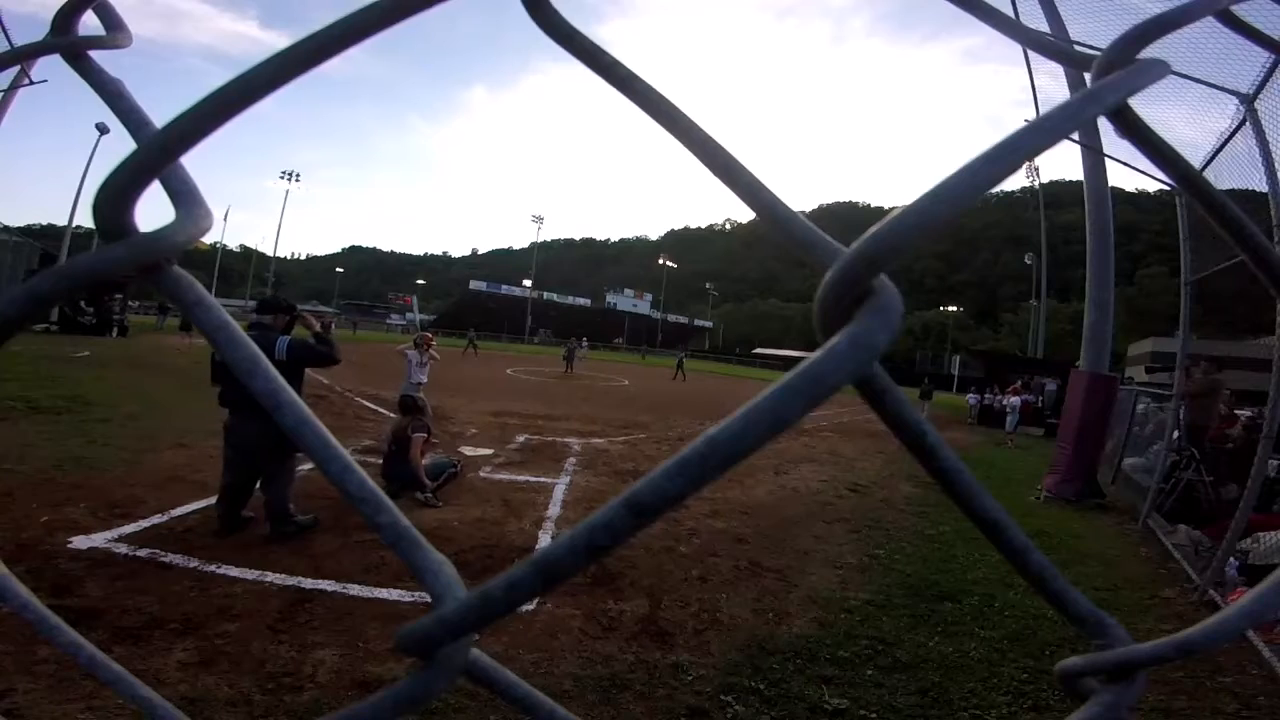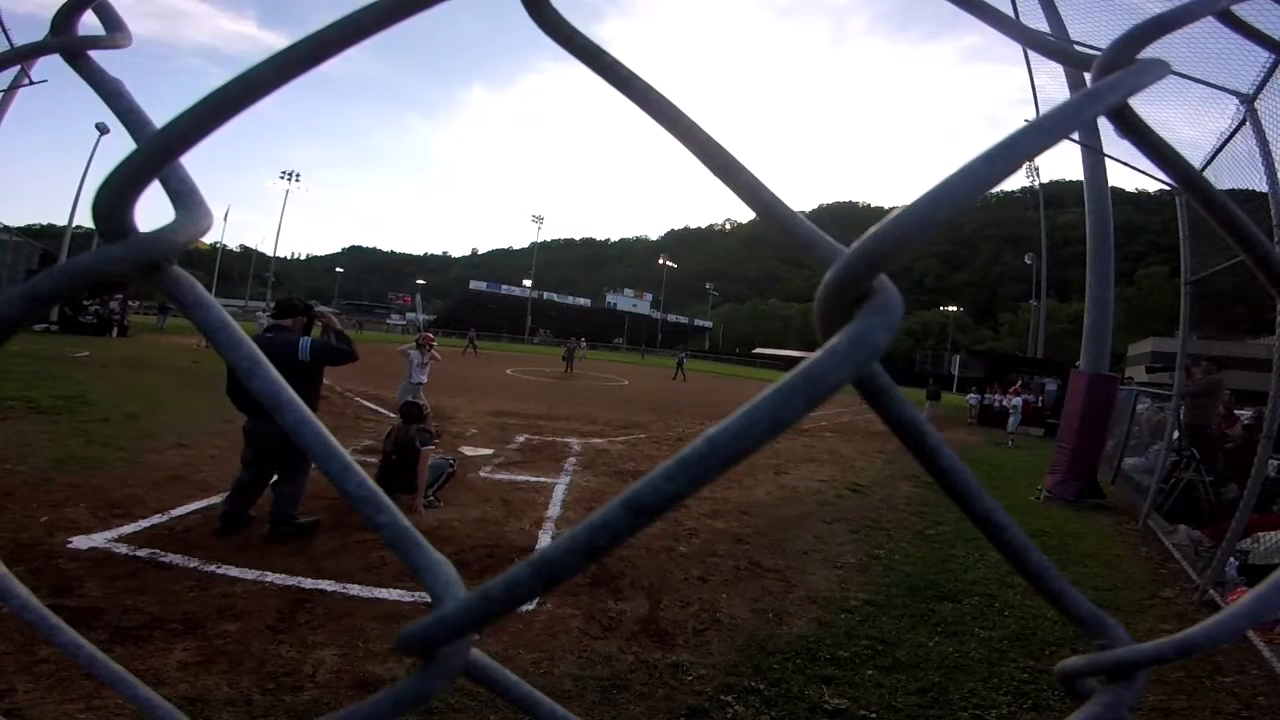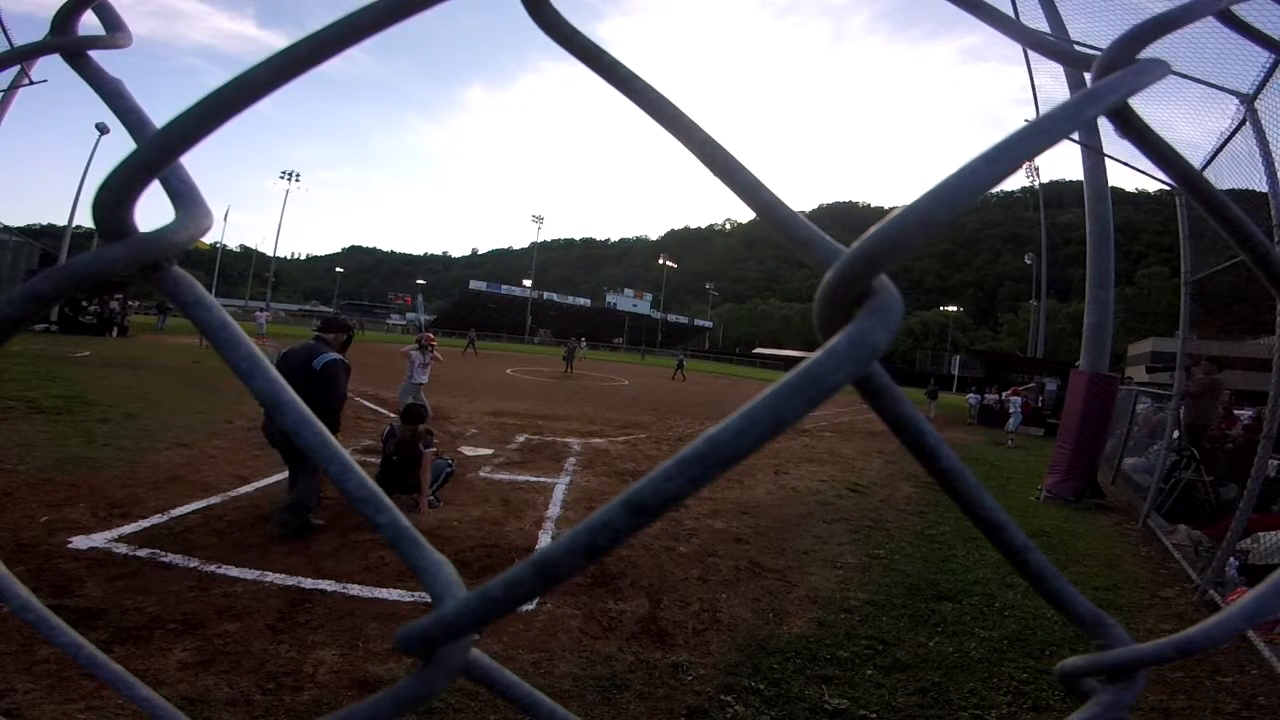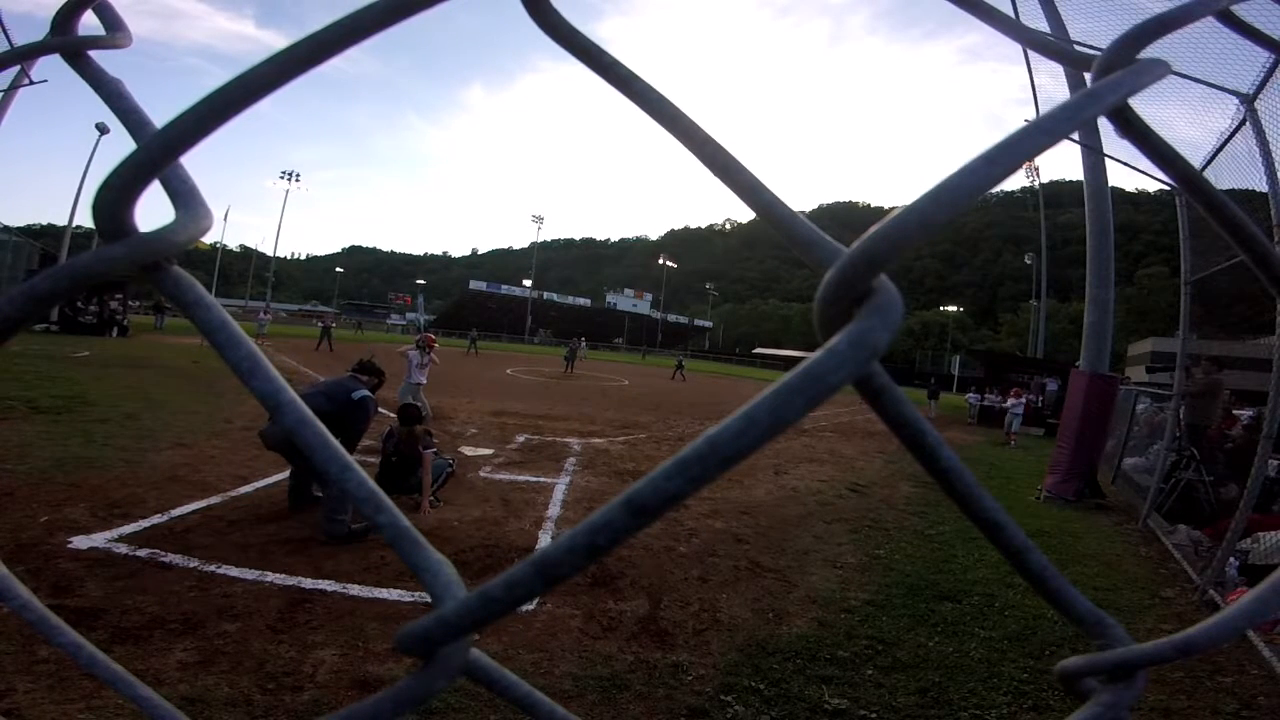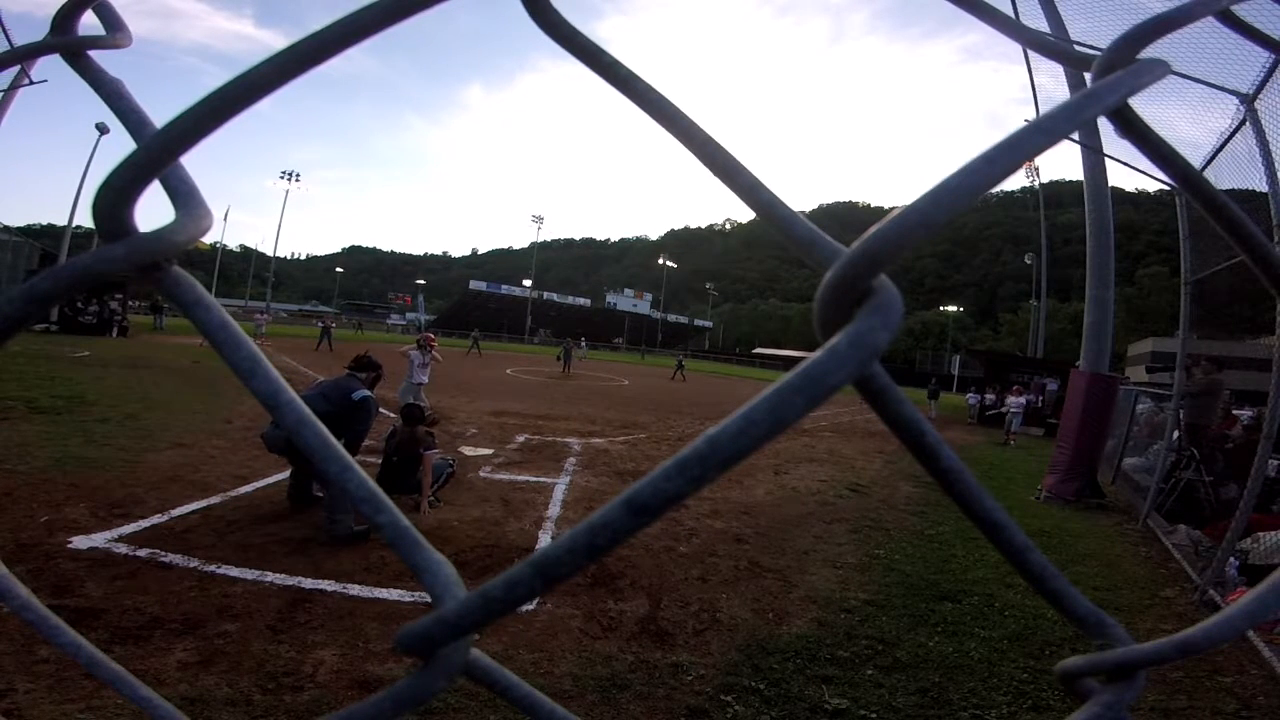
dt=1s
person 1, frame 1
right shoulder: (286, 346)
left elbow: (218, 377)
right elbow: (331, 356)
right wrist: (316, 330)
left hip: (238, 422)
right hip: (274, 427)
left knee: (236, 475)
right knee: (277, 478)
left ankle: (228, 518)
right ankle: (283, 523)
person 1, frame 2
right shoulder: (305, 347)
left elbow: (233, 390)
right elbow: (348, 354)
right wrist: (334, 328)
left hip: (256, 425)
left knee: (252, 474)
right knee: (291, 476)
left ankle: (231, 517)
right ankle: (283, 523)
person 1, frame 3
left shoulder: (290, 352)
right shoulder: (333, 361)
right elbow: (333, 401)
right wrist: (332, 430)
left hip: (273, 421)
left knee: (299, 465)
right knee: (312, 469)
left ankle: (298, 501)
right ankle: (293, 518)
person 1, frame 4
left shoulder: (328, 383)
right shoulder: (364, 399)
right elbow: (351, 437)
left hip: (274, 429)
left knee: (306, 459)
left ankle: (300, 497)
right ankle: (338, 529)
person 1, frame 5
left shoulder: (326, 383)
right shoulder: (365, 398)
right elbow: (354, 440)
left hip: (274, 432)
left knee: (308, 459)
left ankle: (300, 497)
right ankle: (340, 531)
